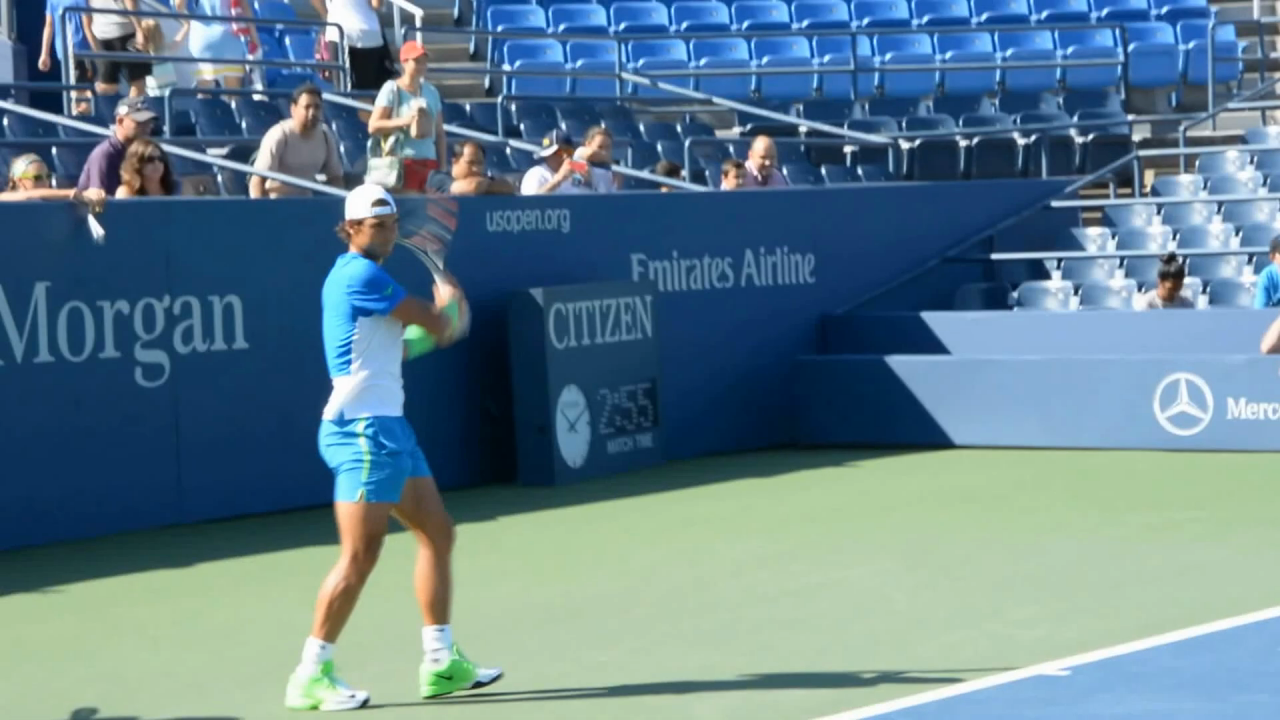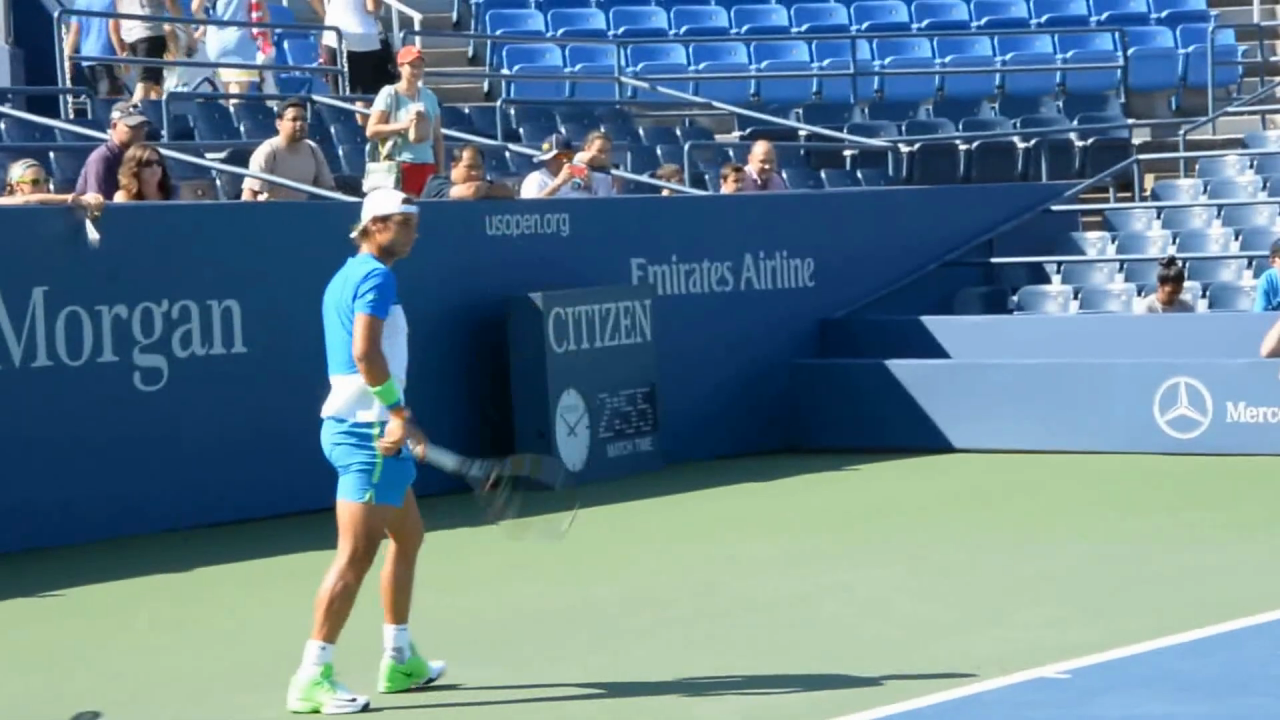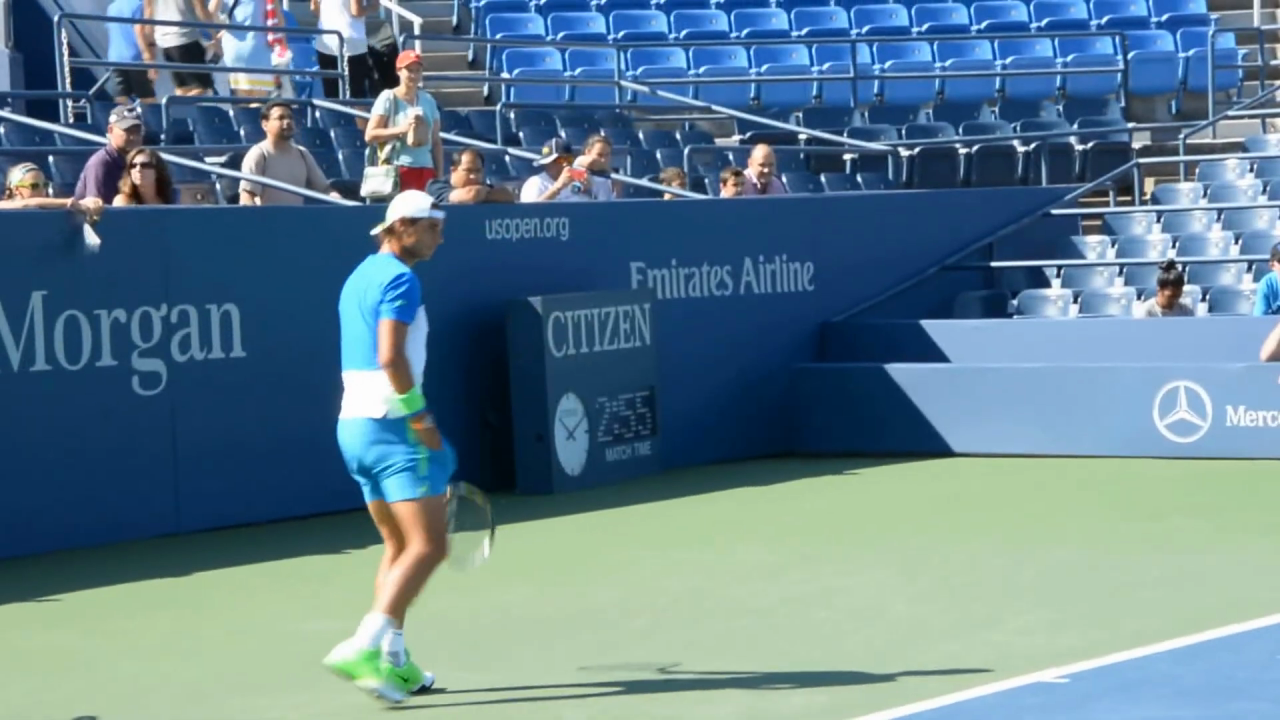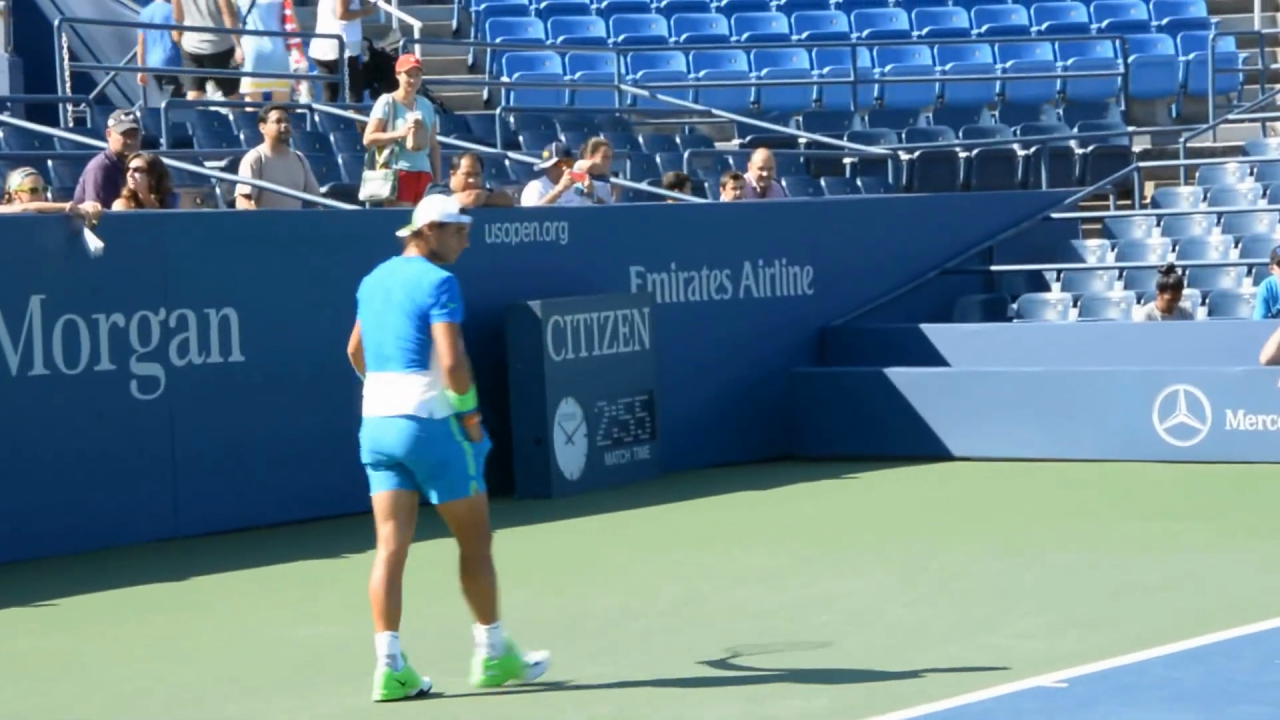
dt=0.3s
person 1, frame 1
left shoulder: (361, 276)
right shoulder: (361, 274)
left elbow: (412, 337)
right elbow: (434, 318)
left wrist: (437, 325)
right wrist: (448, 301)
left hip: (385, 428)
right hip: (362, 433)
left knee: (438, 533)
right knee: (359, 556)
left ankle: (441, 662)
right ankle: (311, 675)
person 1, frame 2
left shoulder: (349, 276)
right shoulder: (376, 275)
right elbow: (366, 351)
left wrist: (395, 416)
right wrist: (397, 410)
left hip: (359, 426)
right hip: (366, 431)
left knee: (408, 536)
right knee: (355, 556)
left ankle: (400, 659)
person 1, frame 3
left shoulder: (362, 276)
right shoulder: (400, 278)
right elbow: (392, 358)
right wrist: (421, 417)
left hip: (354, 425)
right hip: (392, 428)
left knee: (400, 546)
right knee: (429, 545)
left ankle: (394, 663)
right ankle: (363, 648)
person 1, frame 4
left shoulder: (374, 280)
right shoulder: (439, 283)
left elbow: (357, 351)
right elbow: (451, 360)
right wrist: (470, 410)
left hip: (378, 425)
right hip: (428, 425)
left knee: (391, 548)
right knee: (475, 543)
left ankle: (391, 667)
right ankle: (494, 654)
